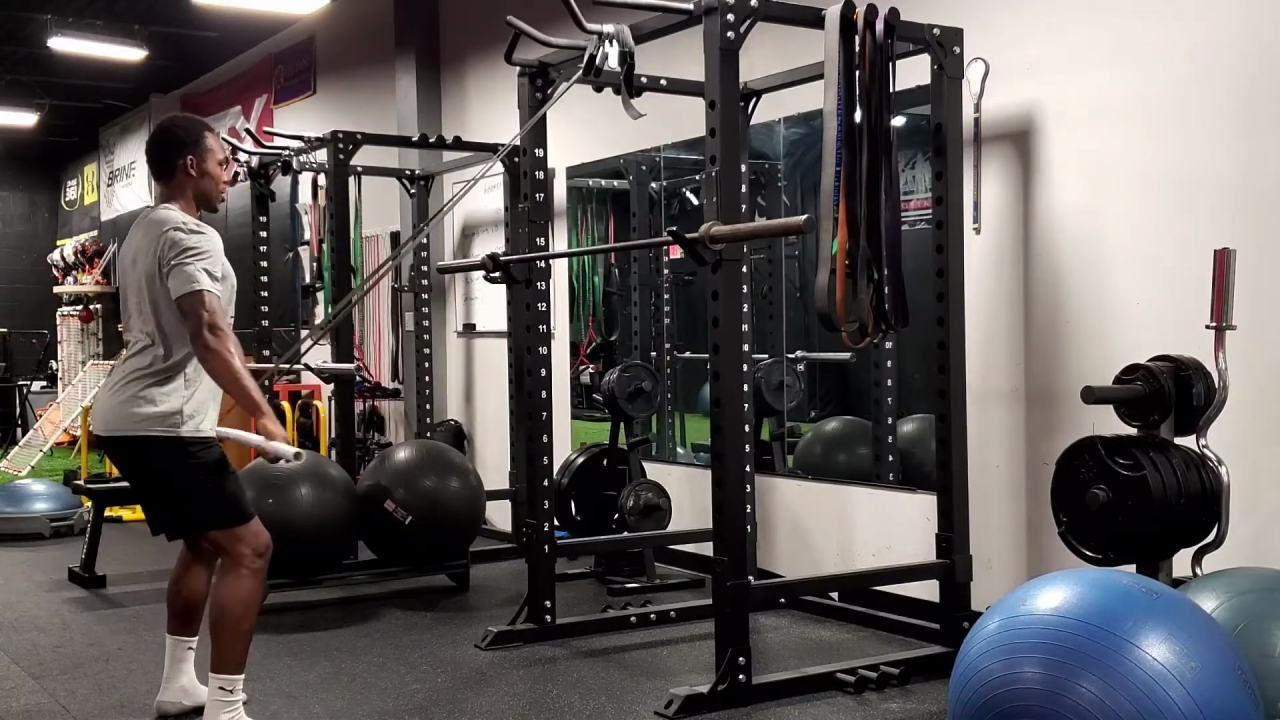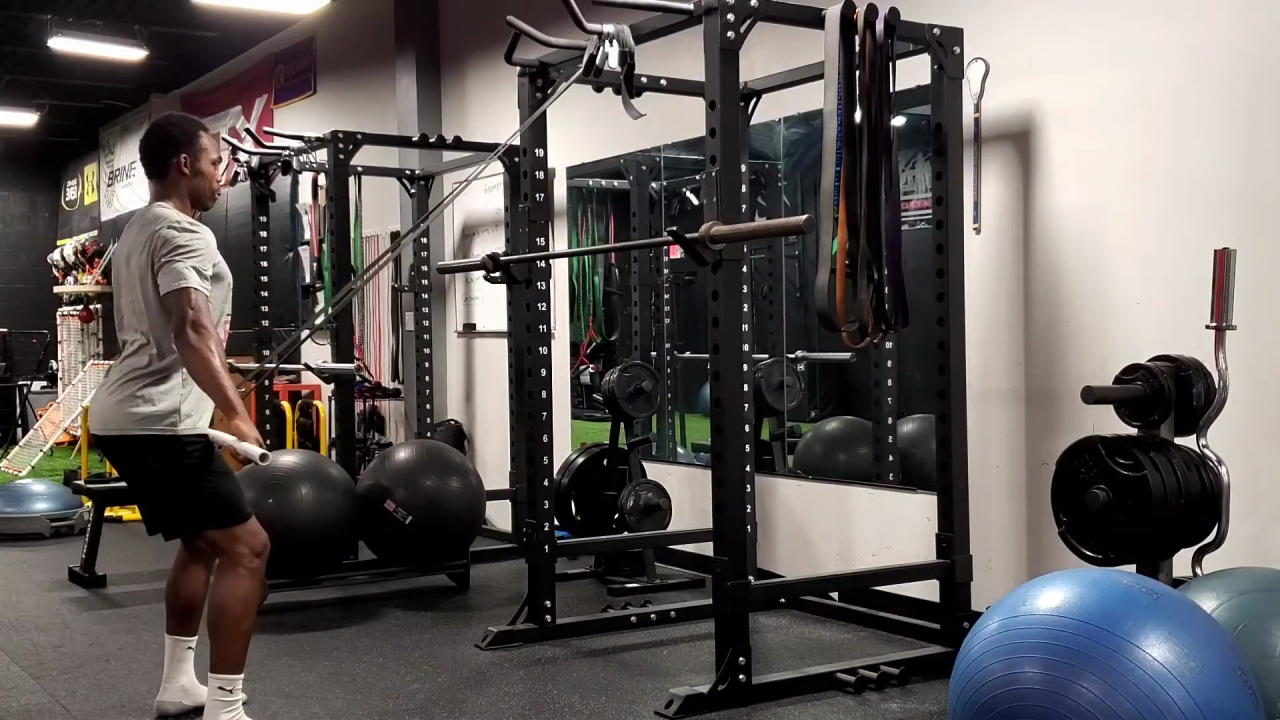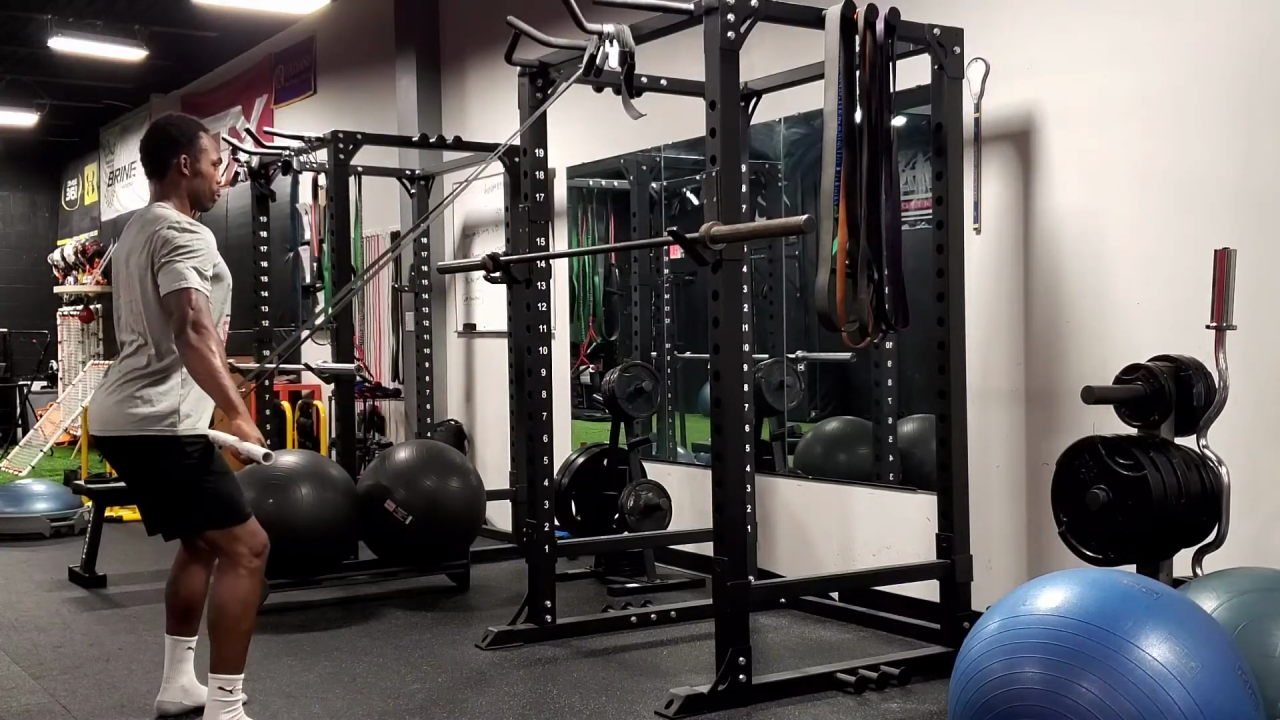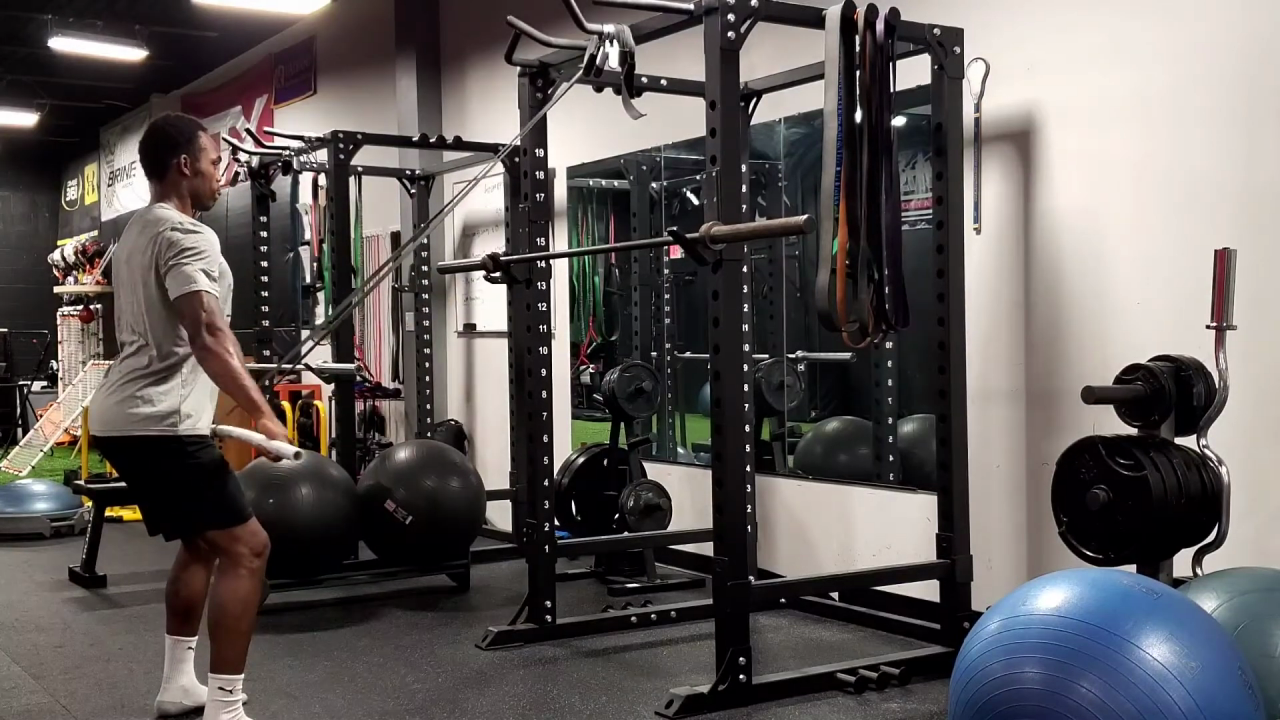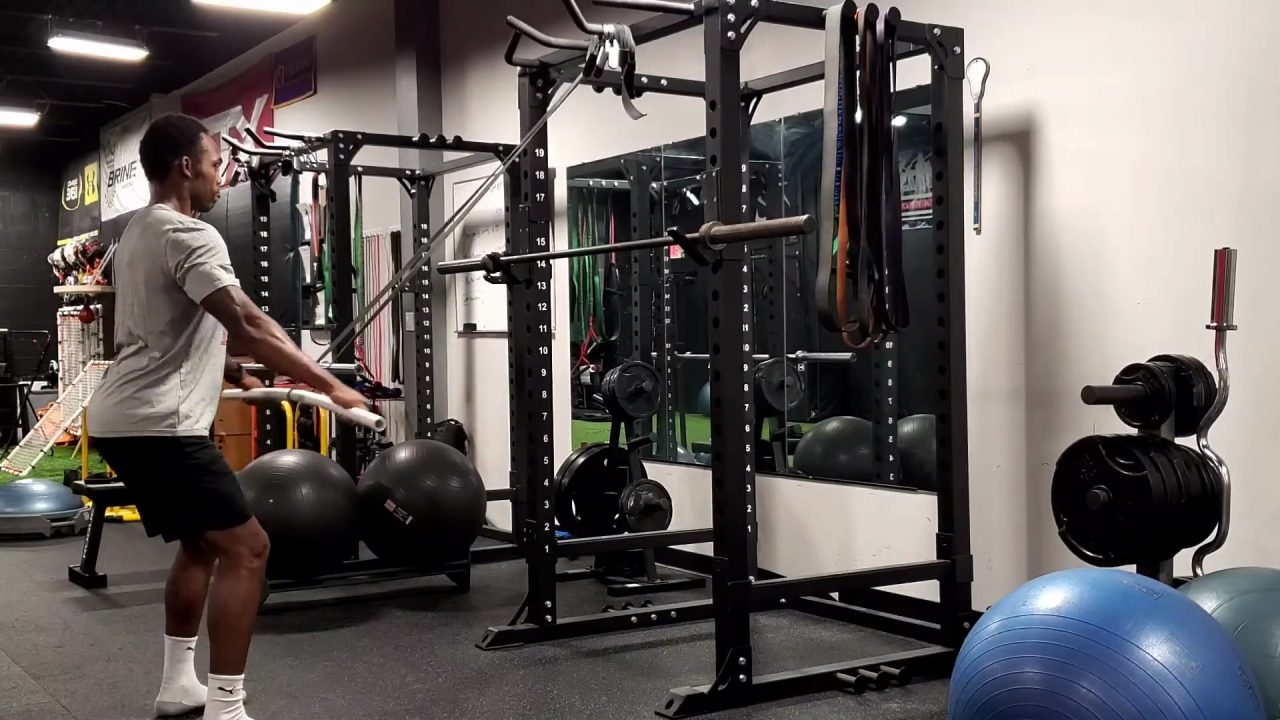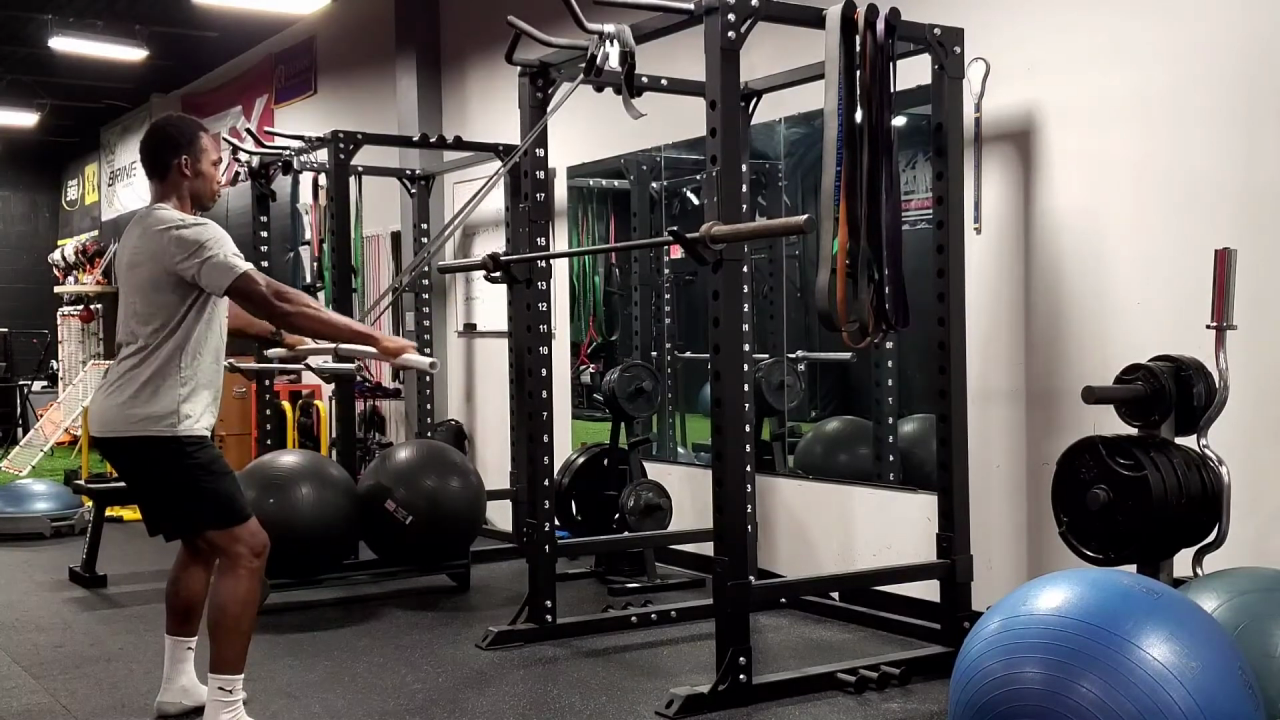
dt=0.4s
person 1, frame 1
left shoulder: (143, 231)
right shoulder: (188, 235)
right elbow: (209, 333)
right wrist: (263, 414)
left hip: (129, 416)
right hip: (160, 423)
left knee: (205, 543)
right knee: (247, 547)
person 1, frame 2
left shoulder: (138, 231)
right shoulder: (182, 233)
right elbow: (192, 331)
right wrist: (235, 413)
left hip: (125, 415)
right hip: (157, 421)
left knee: (202, 542)
right knee: (246, 548)
person 1, frame 3
left shoulder: (138, 231)
right shoulder: (181, 233)
right elbow: (192, 330)
right wrist: (236, 413)
left hip: (126, 416)
right hip: (157, 422)
left knee: (202, 543)
right knee: (245, 548)
person 1, frame 4
left shoulder: (138, 232)
right shoulder: (184, 234)
right elbow: (206, 333)
right wrist: (261, 413)
left hip: (126, 415)
right hip: (158, 422)
left knee: (202, 542)
right knee: (245, 548)
person 1, frame 5
left shoulder: (138, 233)
right shoulder: (188, 235)
right elbow: (245, 325)
left wrist: (231, 374)
right wrist: (329, 386)
left hip: (124, 418)
right hip: (158, 424)
left knee: (202, 543)
right knee: (246, 548)
person 1, frame 6
left shoulder: (143, 232)
right shoulder: (187, 233)
right elbow: (274, 300)
left wrist: (275, 334)
right wrist: (373, 338)
left hip: (127, 419)
right hip: (159, 425)
left knee: (202, 543)
right knee: (244, 548)
